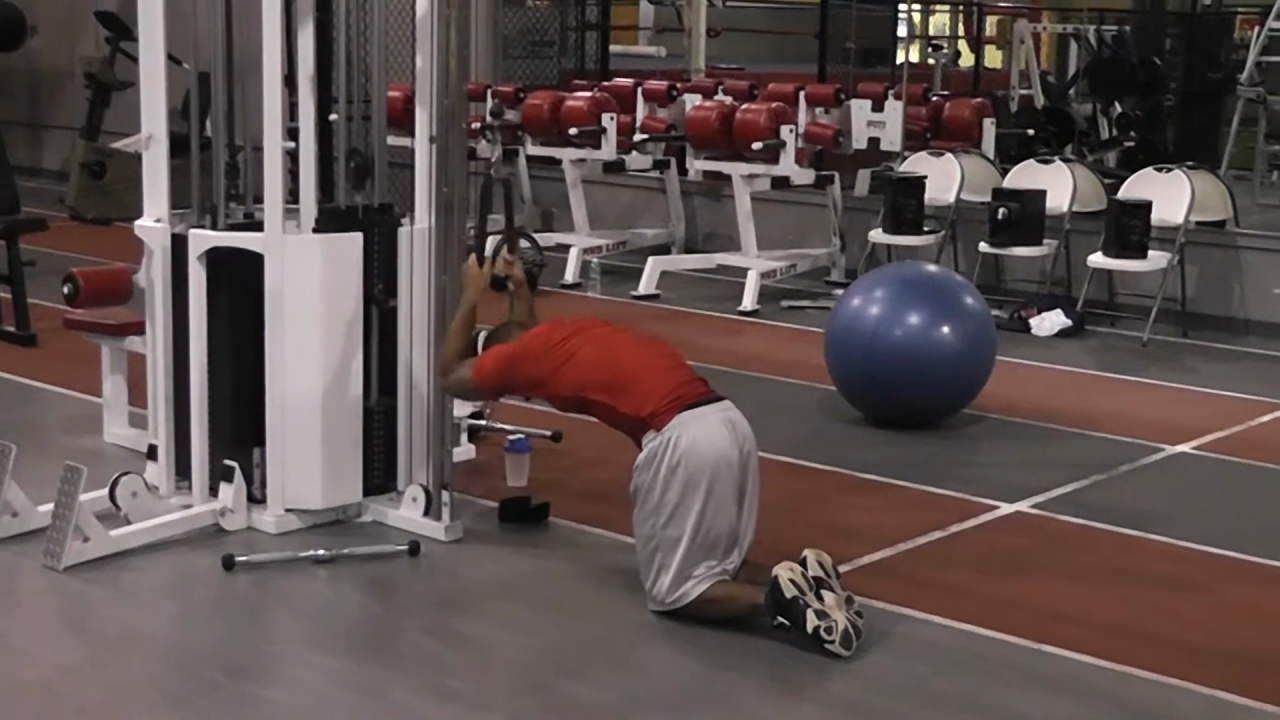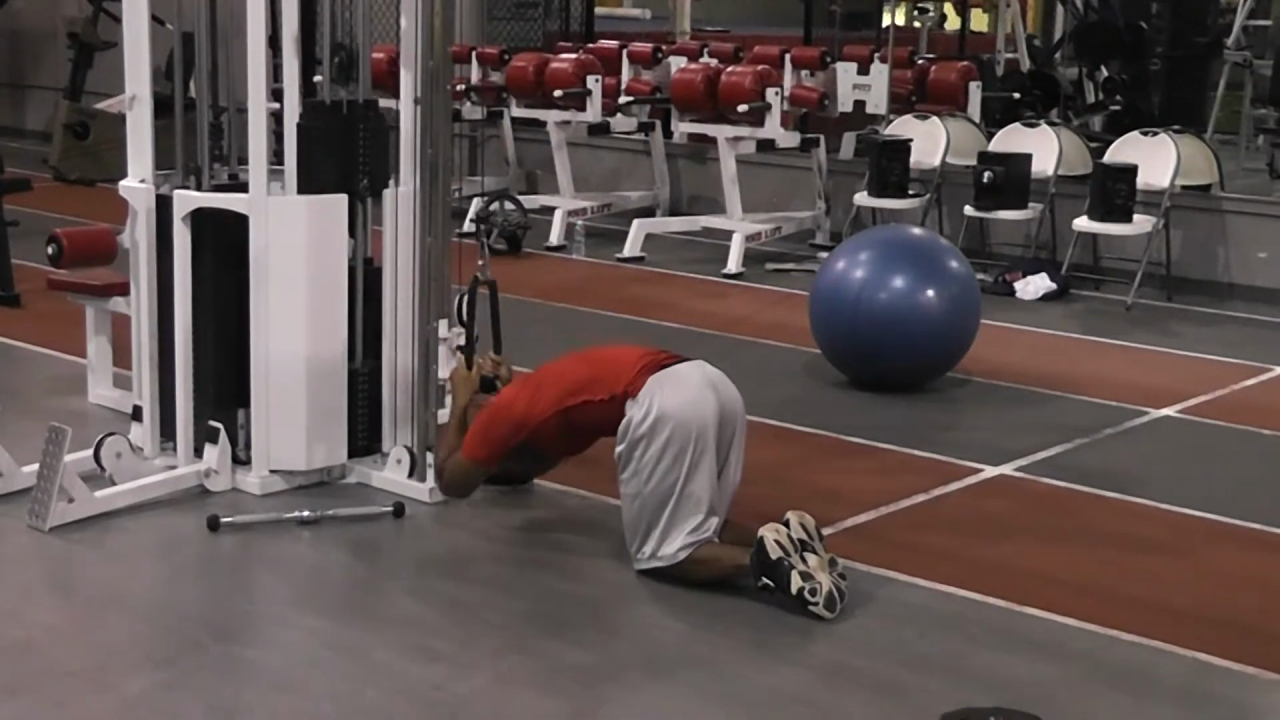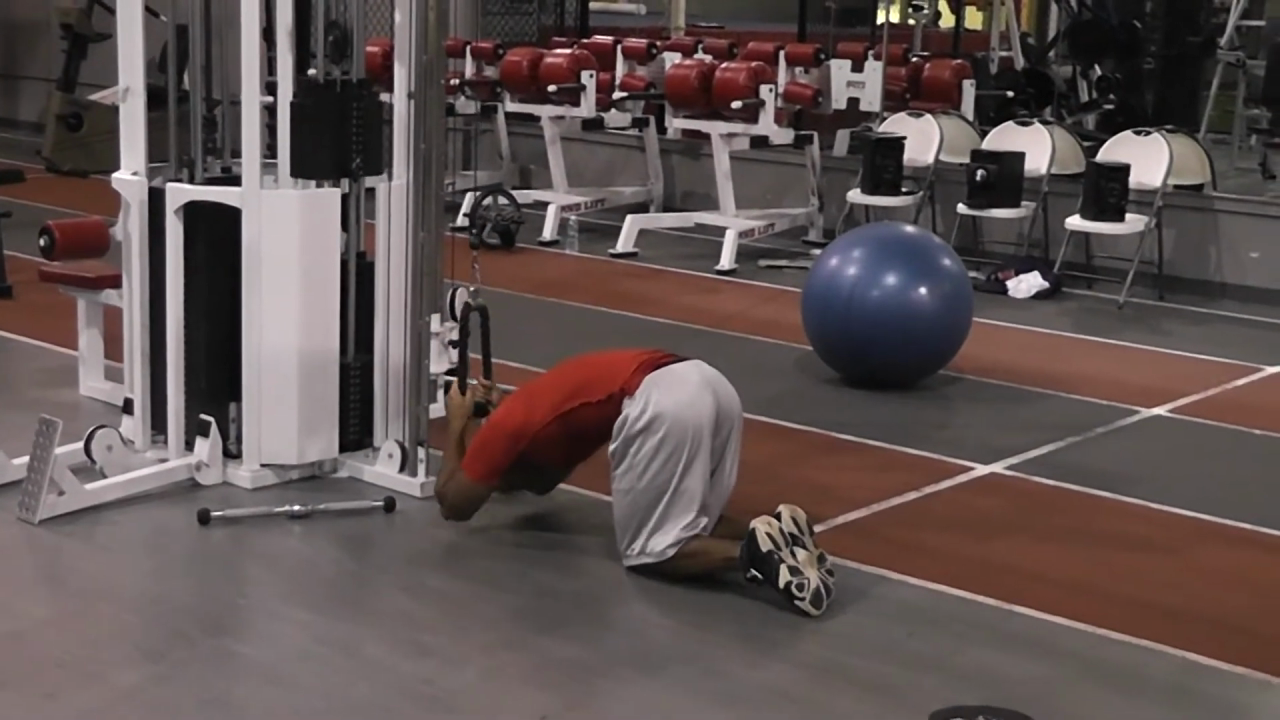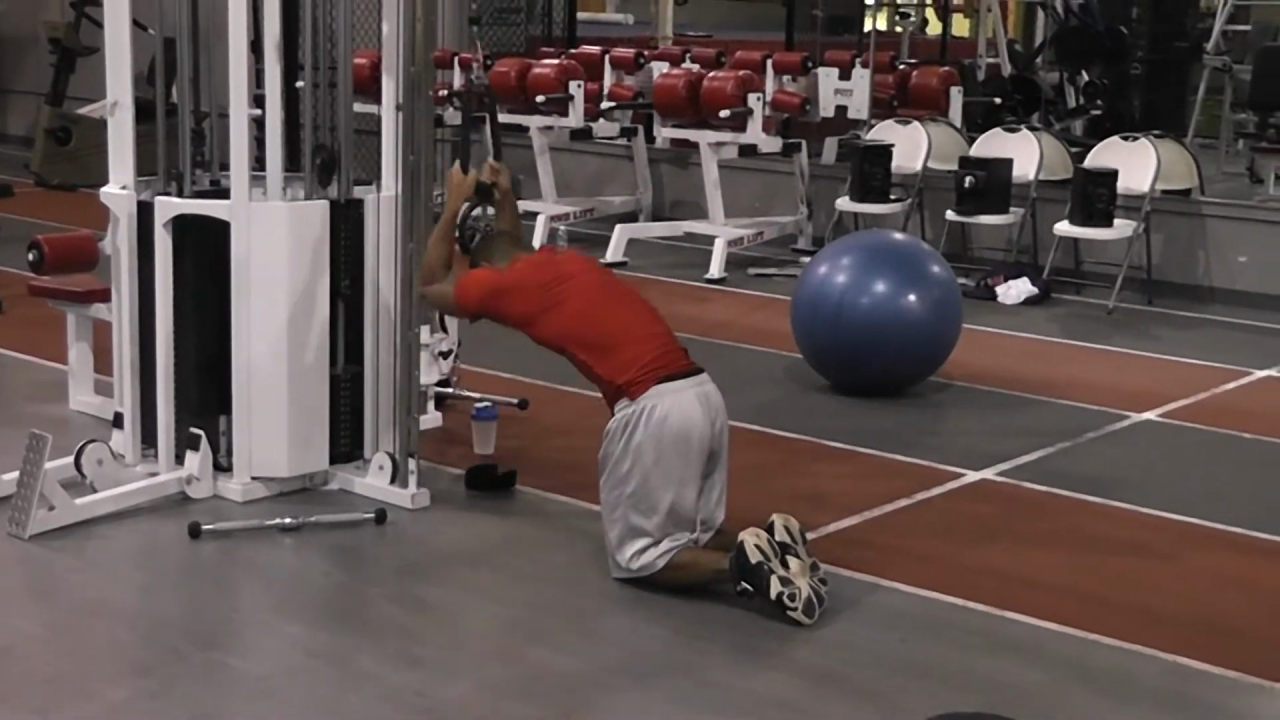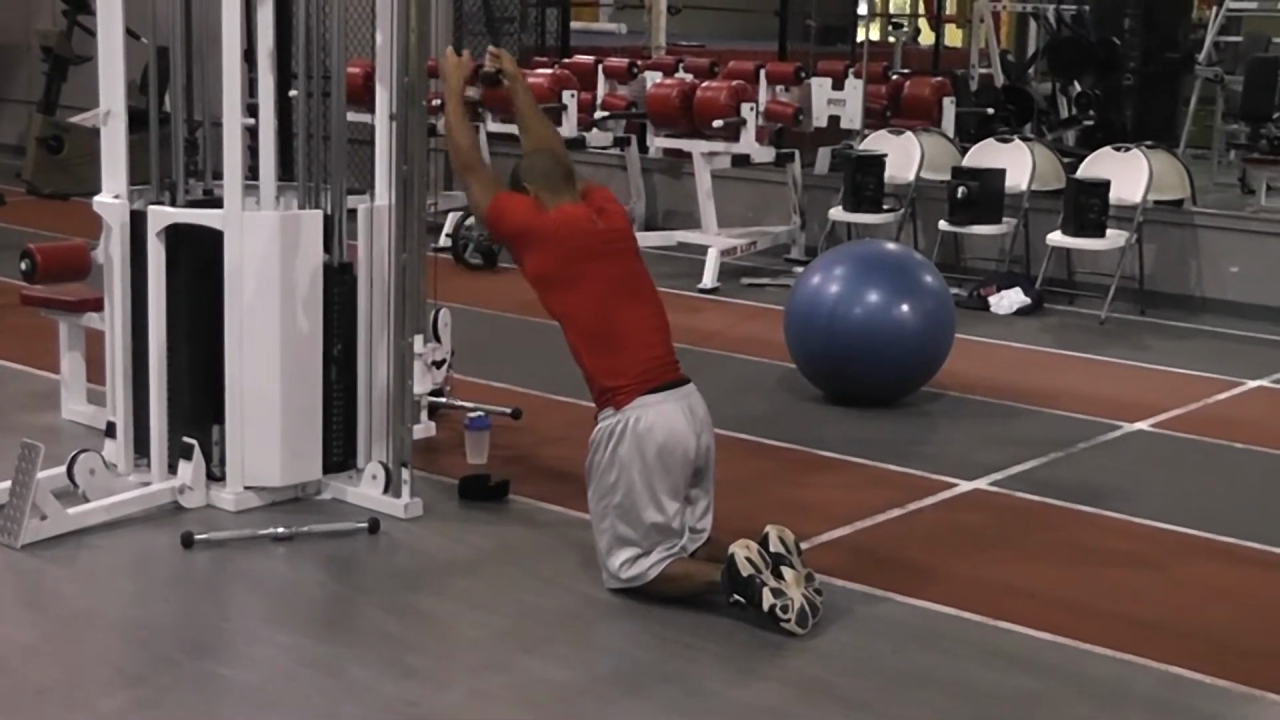
dt=1s
person 1, frame 1
left shoulder: (520, 355)
right shoulder: (572, 331)
left elbow: (451, 378)
left wrist: (472, 297)
right wrist: (520, 292)
left hip: (682, 440)
right hip: (729, 421)
left knee: (672, 593)
right knee: (717, 568)
left ankle: (776, 596)
right ankle: (801, 576)
person 1, frame 2
left shoulder: (502, 415)
right shoulder: (538, 392)
left elbow: (450, 481)
right elbow: (538, 441)
left wrist: (461, 401)
left hip: (663, 405)
right hip: (711, 383)
left knee: (659, 555)
right knee: (696, 528)
left ankle: (761, 559)
right ankle: (783, 536)
person 1, frame 3
left shoulder: (503, 427)
right shoulder: (533, 403)
left elbow: (453, 505)
right elbow: (543, 479)
left wrist: (456, 425)
left hip: (661, 404)
right hip: (708, 383)
left knee: (648, 551)
right knee: (693, 525)
left ankle: (751, 551)
right ankle: (773, 529)
person 1, frame 4
left shoulder: (507, 283)
right shoulder: (568, 259)
left elbow: (432, 286)
left wrist: (453, 207)
right wrist: (504, 201)
left hip: (653, 411)
right hip: (703, 395)
left knee: (637, 559)
right knee: (693, 534)
left ankle: (742, 563)
right ankle: (767, 541)
person 1, frame 5
left shoulder: (539, 230)
right shoulder: (608, 212)
left elbow: (468, 167)
right elbow: (554, 160)
left wrist: (454, 88)
right wrist: (516, 85)
left hip: (635, 421)
right hip: (687, 405)
left knee: (630, 567)
right knee: (686, 543)
left ankle: (736, 576)
right ankle: (760, 552)
